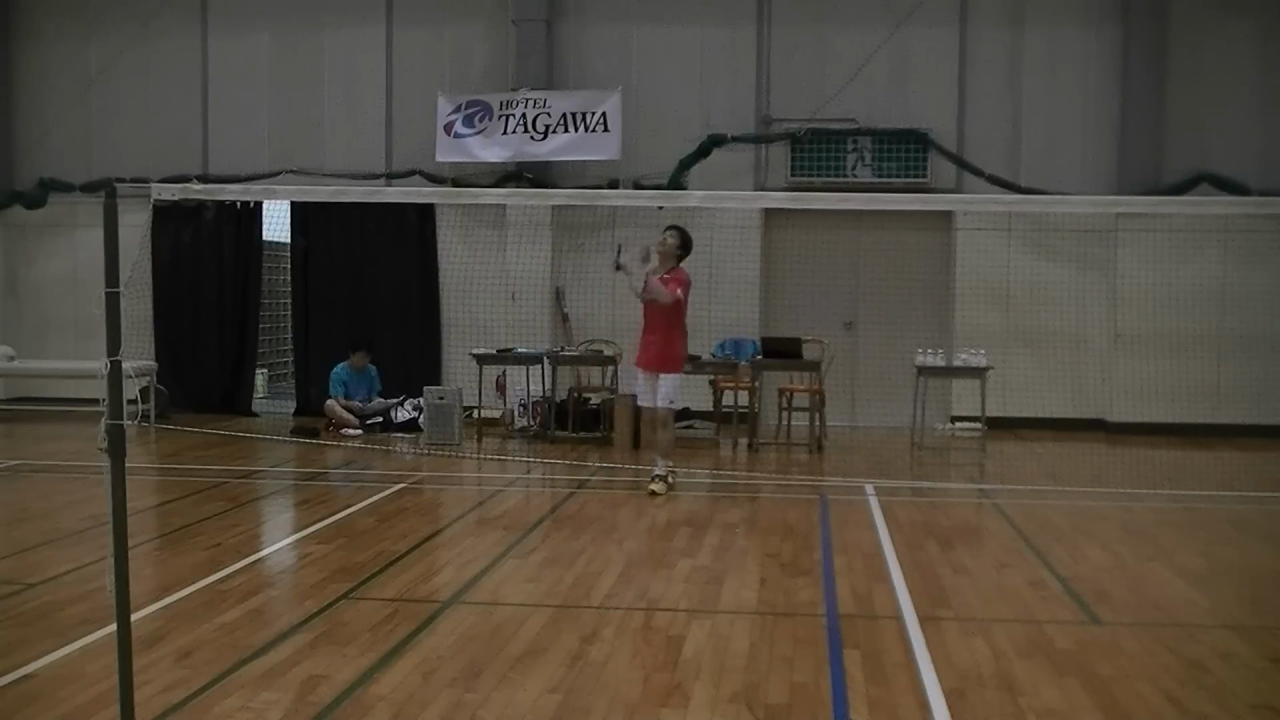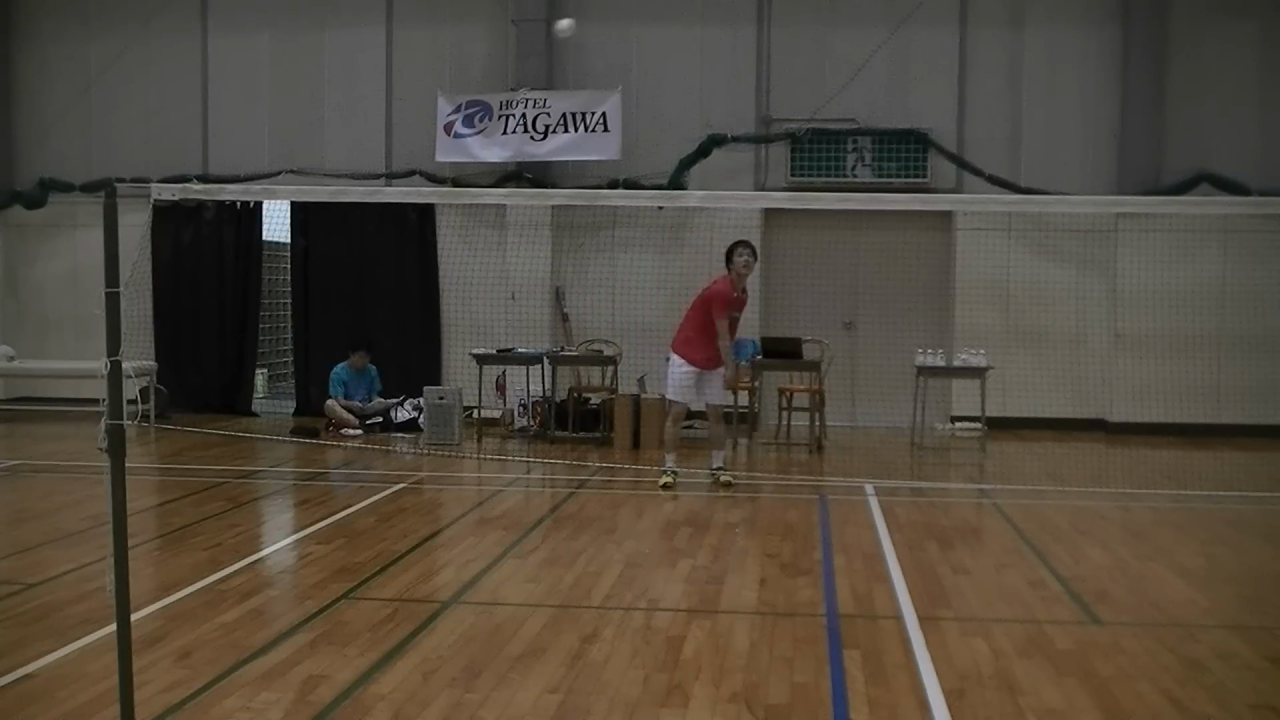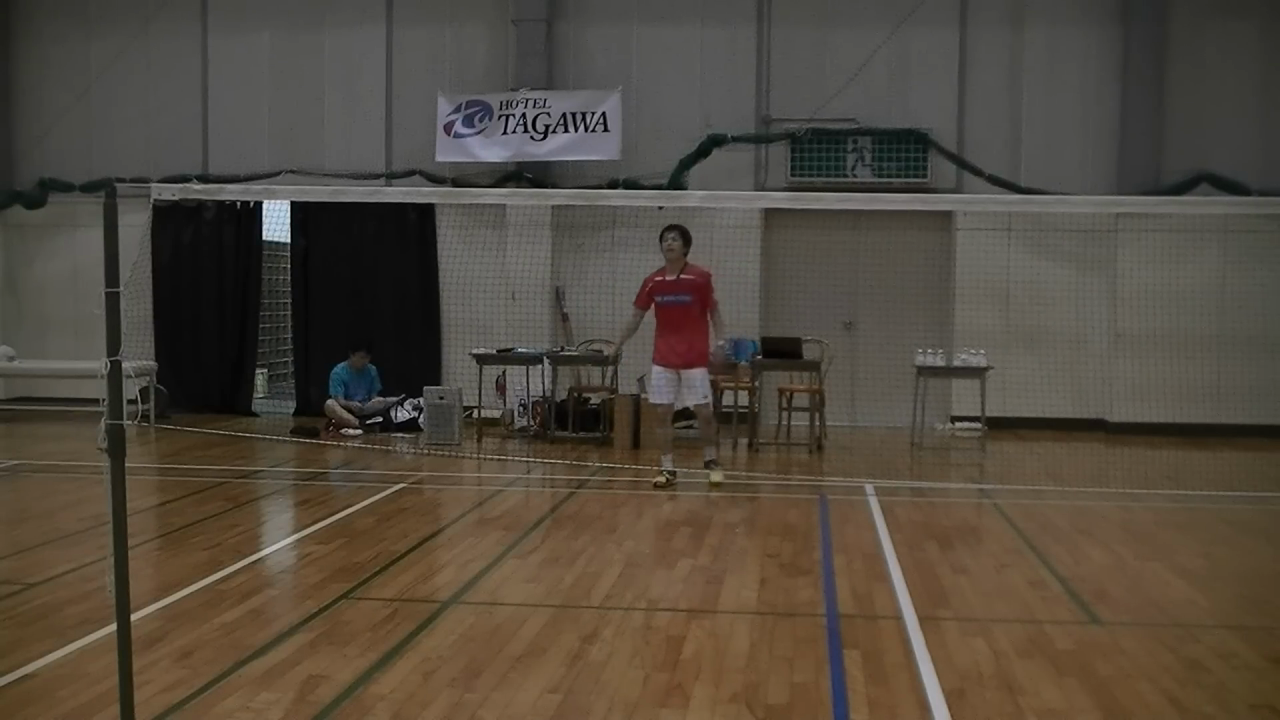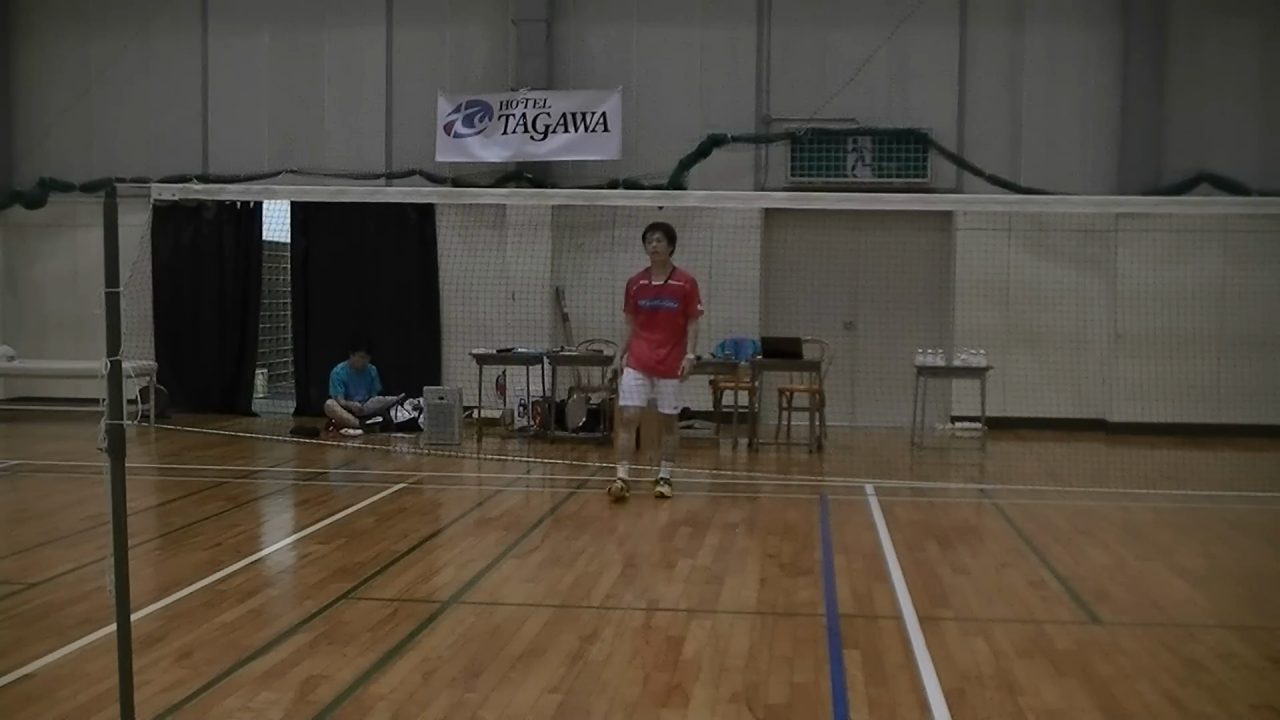
dt=1s
person 1, frame 1
left shoulder: (680, 278)
right shoulder: (653, 275)
left elbow: (664, 298)
left wrist: (650, 270)
right wrist: (630, 272)
left hip: (670, 359)
right hip: (647, 356)
left knee: (663, 417)
right knee: (648, 417)
left ankle: (662, 473)
right ankle: (662, 467)
person 1, frame 2
left shoulder: (743, 295)
right shoulder: (721, 290)
right elbow: (721, 334)
left wrist: (728, 366)
right wrist: (730, 367)
left hip: (713, 360)
right hip: (686, 355)
left knee: (716, 413)
right knee: (677, 412)
left ankle: (718, 467)
right ankle: (669, 468)
person 1, frame 3
left shoulder: (701, 277)
right shoulder: (652, 282)
left elbow: (713, 310)
right elbow: (637, 316)
left wrist: (719, 340)
right wrist: (619, 344)
left hip: (695, 358)
right hip: (663, 359)
left knee: (704, 413)
right knee: (662, 414)
left ankle: (711, 460)
right ankle: (667, 468)
person 1, frame 4
left shoulder: (686, 283)
right shoulder: (634, 284)
left elbow: (692, 323)
right elbow: (631, 324)
left wrist: (689, 355)
right wrist: (621, 356)
left hip: (670, 364)
right hip: (637, 363)
left knee: (669, 421)
right knee: (627, 417)
left ankle: (664, 477)
right ankle: (622, 478)
